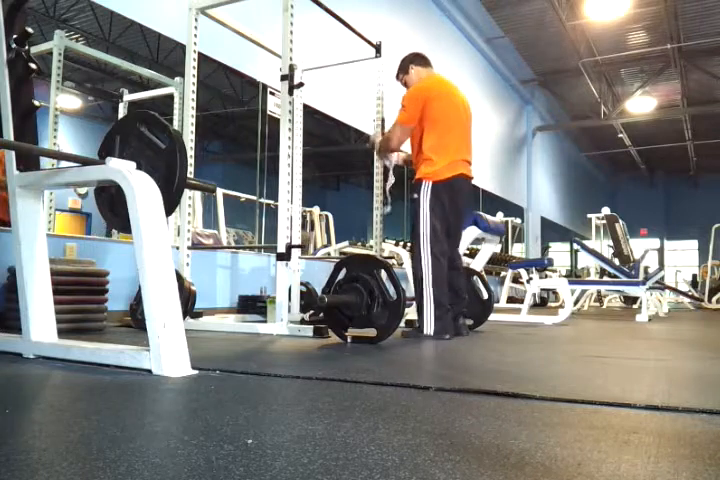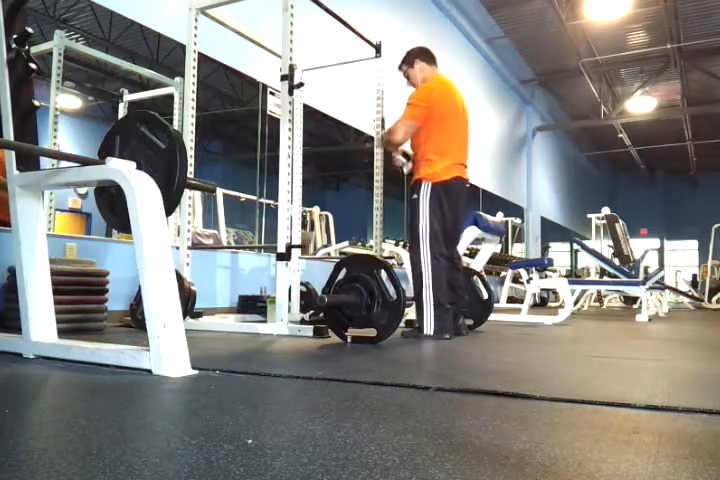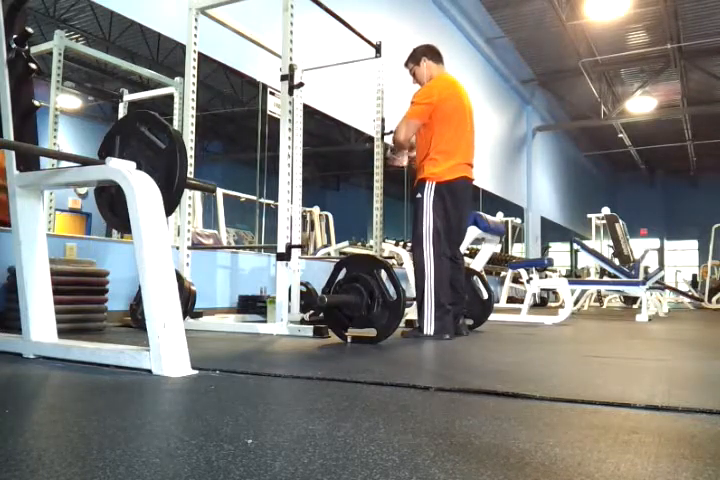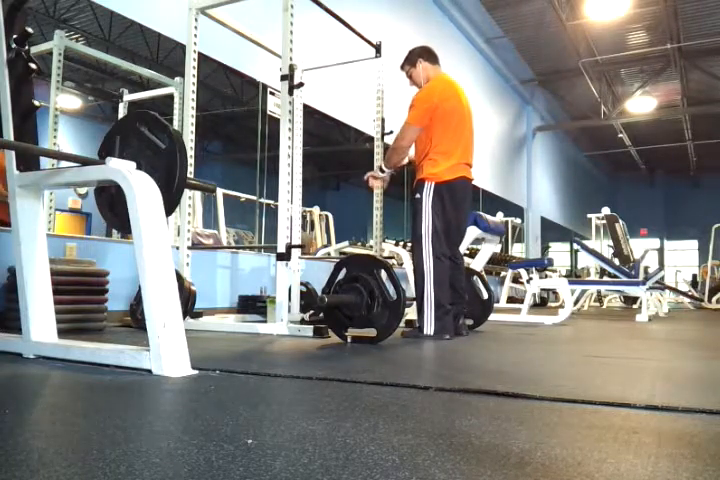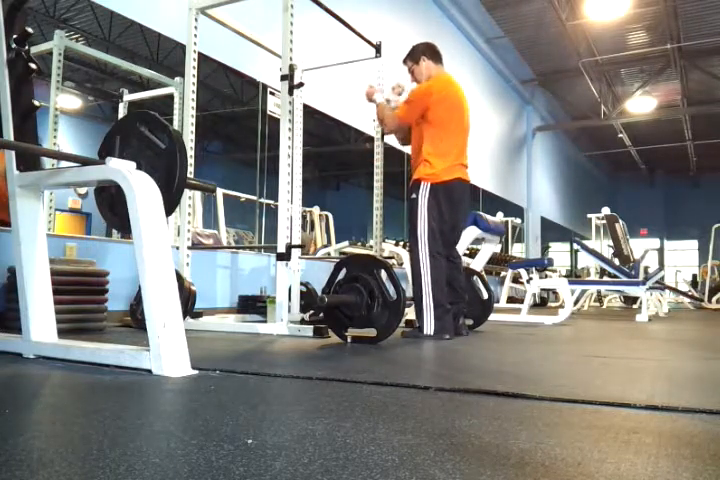
dt=1s
person 1, frame 1
left shoulder: (420, 91)
right shoulder: (456, 94)
left elbow: (394, 139)
left wrist: (381, 148)
right wrist: (405, 158)
left hip: (436, 179)
right hip: (460, 177)
left knee: (429, 251)
right knee: (448, 250)
left ankle: (435, 324)
right ankle: (456, 319)
person 1, frame 2
left shoulder: (427, 92)
right shoulder: (453, 93)
left elbow: (397, 135)
left wrist: (383, 142)
right wrist: (411, 160)
left hip: (434, 182)
right hip: (454, 179)
left knee: (429, 251)
right knee: (446, 250)
left ankle: (434, 324)
right ankle: (455, 318)
person 1, frame 3
left shoulder: (432, 90)
right shoulder: (459, 91)
left elbow: (402, 135)
left wrist: (398, 151)
right wrist: (411, 155)
left hip: (438, 181)
right hip: (459, 179)
left knee: (430, 251)
right knee: (450, 251)
left ankle: (435, 324)
right ankle: (455, 319)
person 1, frame 4
left shoulder: (431, 92)
right shoulder: (456, 91)
left elbow: (404, 140)
left wrist: (384, 171)
right wrist: (410, 160)
left hip: (437, 182)
right hip: (459, 180)
left knee: (430, 252)
right knee: (449, 251)
left ankle: (434, 324)
right ankle: (455, 320)
person 1, frame 5
left shoulder: (428, 90)
right shoulder: (456, 91)
left elbow: (392, 126)
right elbow: (408, 135)
left wrist: (378, 100)
right wrist: (397, 106)
left hip: (434, 182)
right hip: (457, 181)
left knee: (427, 251)
right knee: (447, 251)
left ankle: (434, 324)
right ankle: (455, 320)
